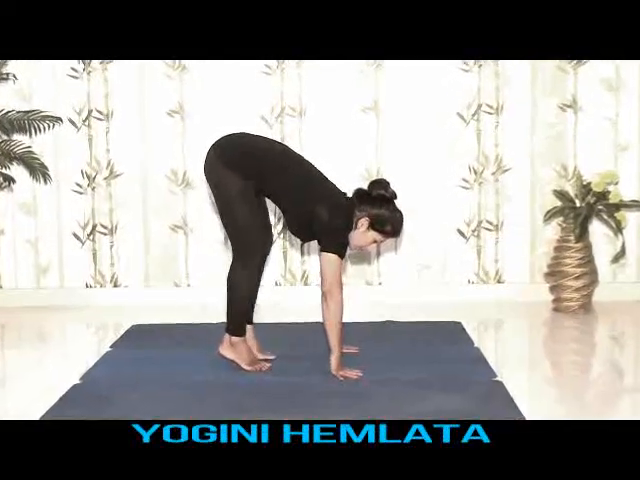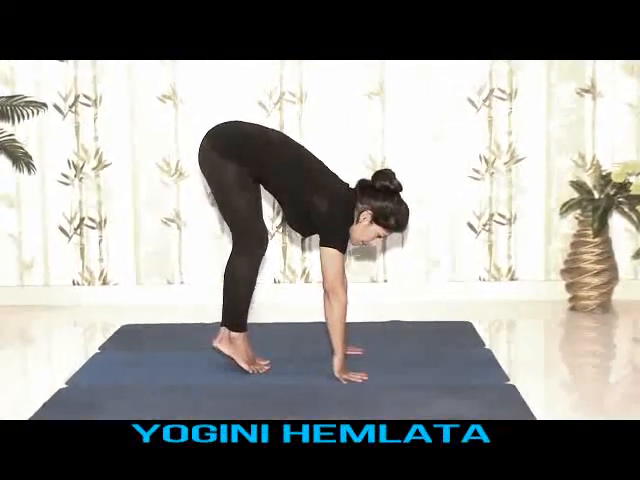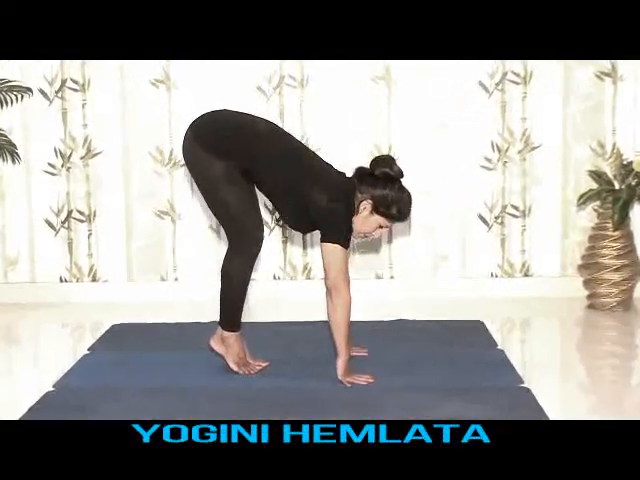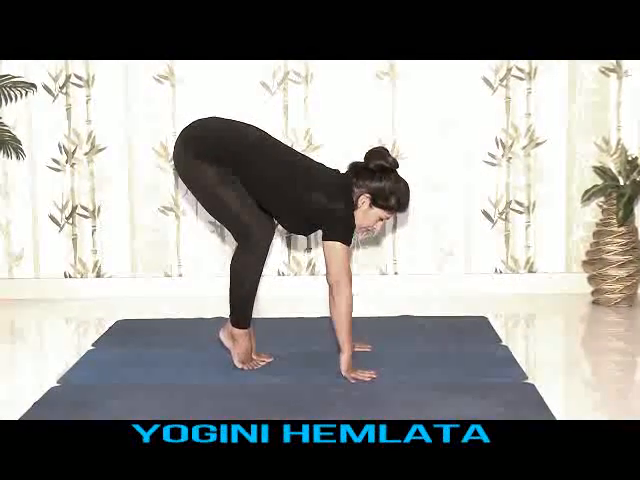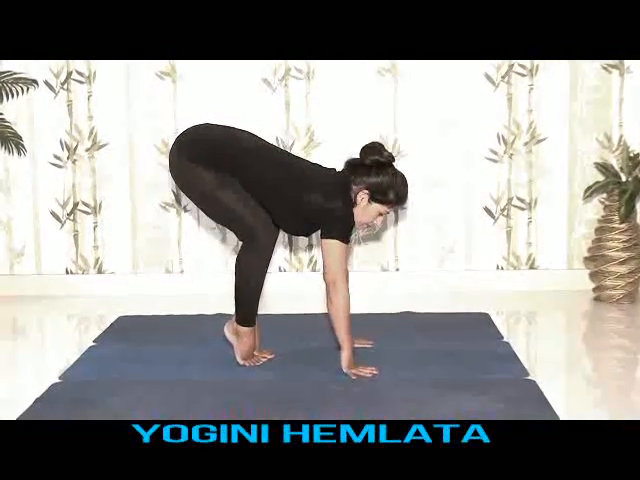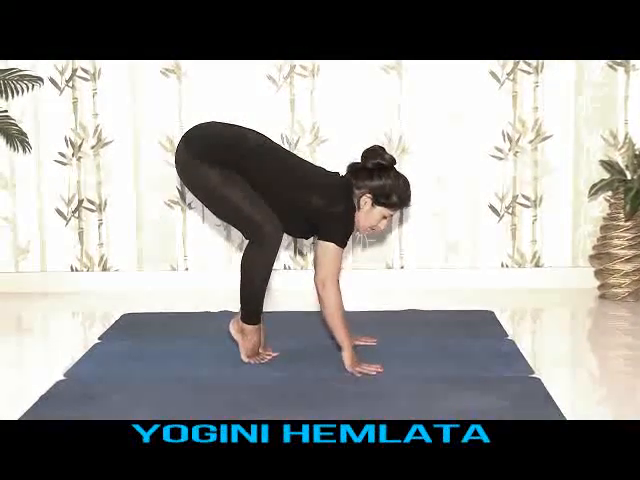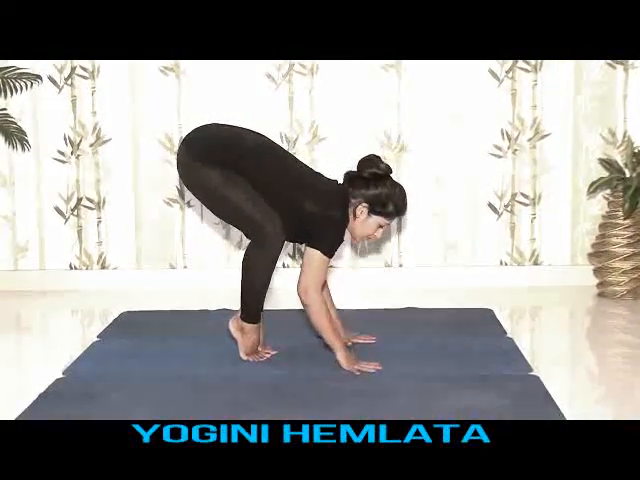
dt=0.5s
person 1, frame 1
left shoulder: (341, 217)
right shoulder: (336, 221)
left elbow: (331, 290)
right elbow: (332, 293)
left wrist: (336, 345)
right wrist: (335, 358)
left hip: (243, 162)
right hip: (230, 163)
left knee: (261, 245)
right knee: (250, 252)
left ankle: (245, 333)
right ankle: (233, 340)
person 1, frame 2
left shoulder: (343, 207)
right shoulder: (337, 214)
left elbow: (337, 285)
right elbow: (335, 291)
left wrist: (340, 346)
right wrist: (339, 359)
left hip: (239, 152)
right hip: (225, 151)
left knee: (252, 243)
right knee: (252, 243)
left ankle: (230, 331)
right ankle: (232, 336)
person 1, frame 3
left shoulder: (342, 197)
right shoulder: (336, 207)
left elbow: (336, 285)
right elbow: (338, 288)
left wrist: (343, 346)
right wrist: (343, 361)
left hip: (229, 143)
right hip: (209, 144)
left knee: (249, 238)
right knee: (247, 240)
left ankle: (228, 332)
right ankle: (227, 337)
person 1, frame 4
left shoulder: (340, 194)
right shoulder: (338, 207)
left elbow: (339, 281)
right elbow: (340, 285)
left wrist: (346, 342)
right wrist: (346, 356)
left hip: (221, 147)
right hip: (199, 153)
left knee: (262, 231)
right knee: (255, 237)
left ankle: (239, 326)
right ankle: (236, 332)
person 1, frame 5
left shoulder: (337, 192)
right shoulder: (337, 206)
left elbow: (335, 279)
right elbow: (336, 283)
left wrist: (345, 338)
right wrist: (347, 354)
left hip: (216, 152)
right hip: (195, 159)
left knee: (265, 233)
right knee: (260, 235)
left ankle: (244, 322)
right ankle: (242, 329)
person 1, frame 6
left shoulder: (336, 197)
right shoulder: (338, 210)
left elbow: (325, 276)
right elbow: (325, 284)
left wrist: (344, 336)
right wrist: (348, 351)
left hip: (224, 151)
right hip: (200, 155)
left knee: (268, 233)
right knee: (266, 232)
left ankle: (250, 320)
right ankle: (246, 326)
person 1, frame 7
left shoulder: (332, 204)
right shoulder: (332, 216)
left elbow: (315, 278)
right elbow: (308, 290)
left wrist: (339, 333)
right wrist: (341, 351)
left hip: (223, 153)
right hip: (201, 157)
left knee: (270, 233)
right knee: (269, 233)
left ankle: (249, 319)
right ankle: (246, 325)
